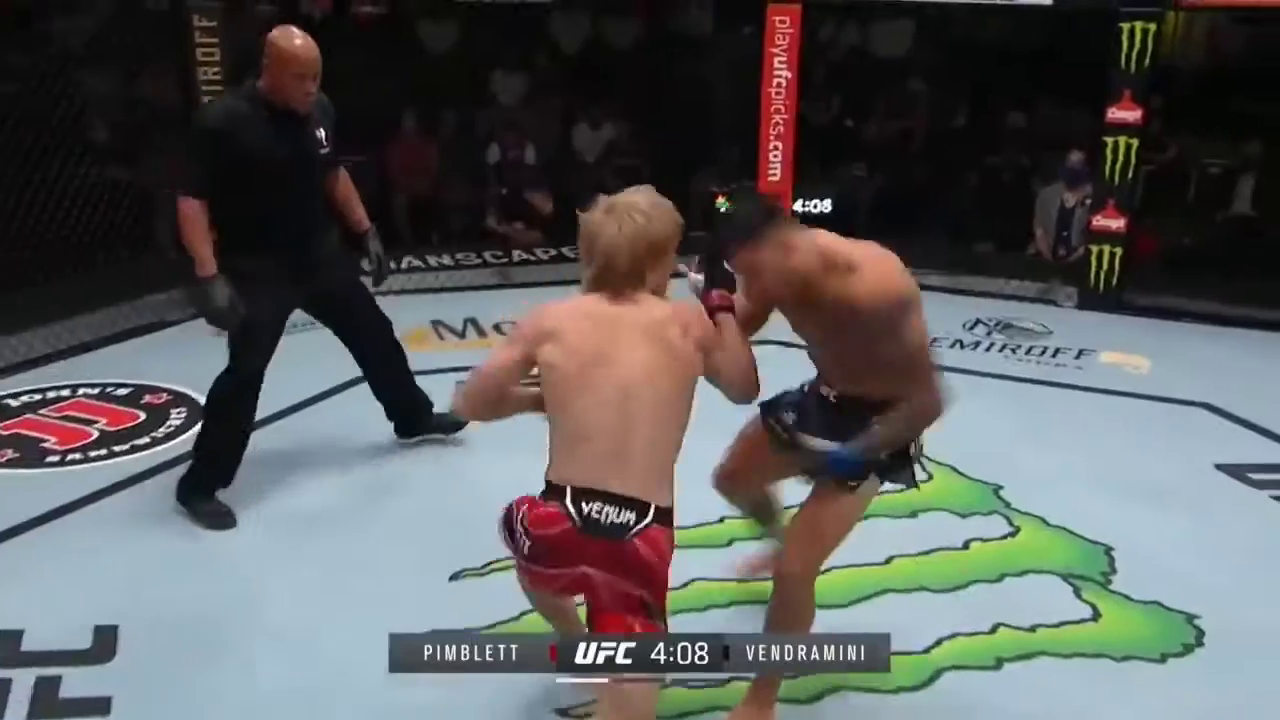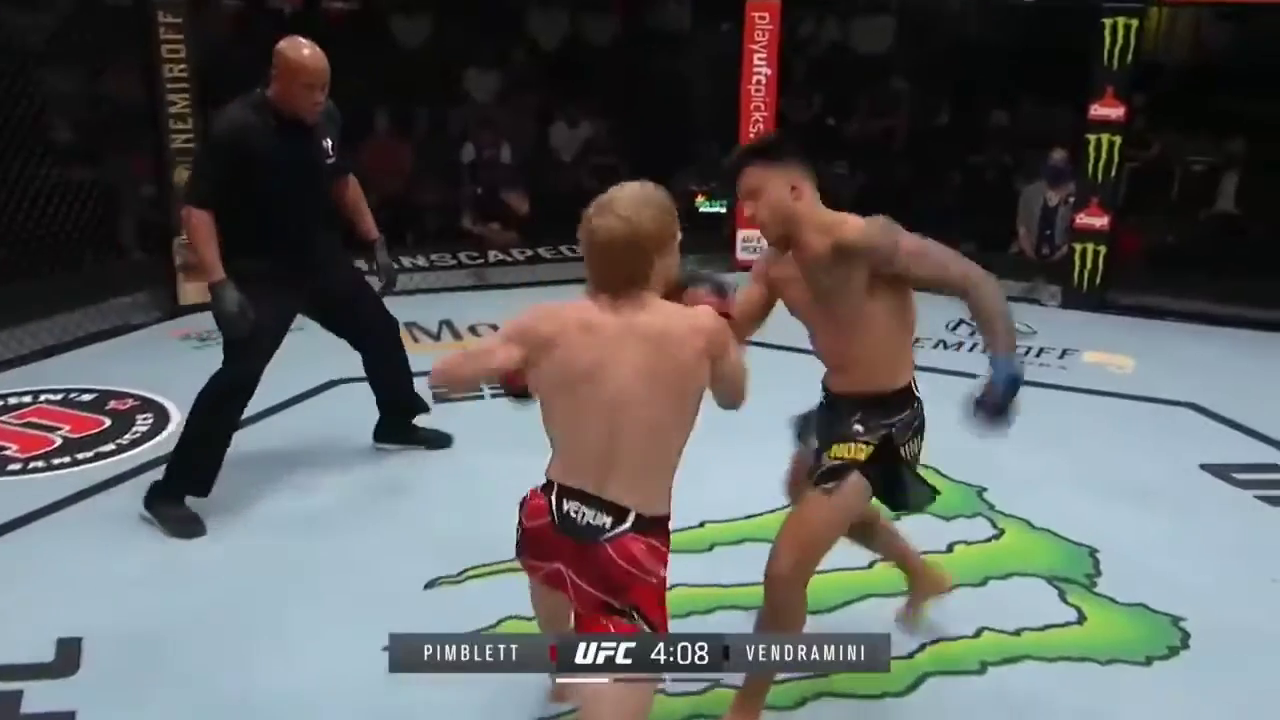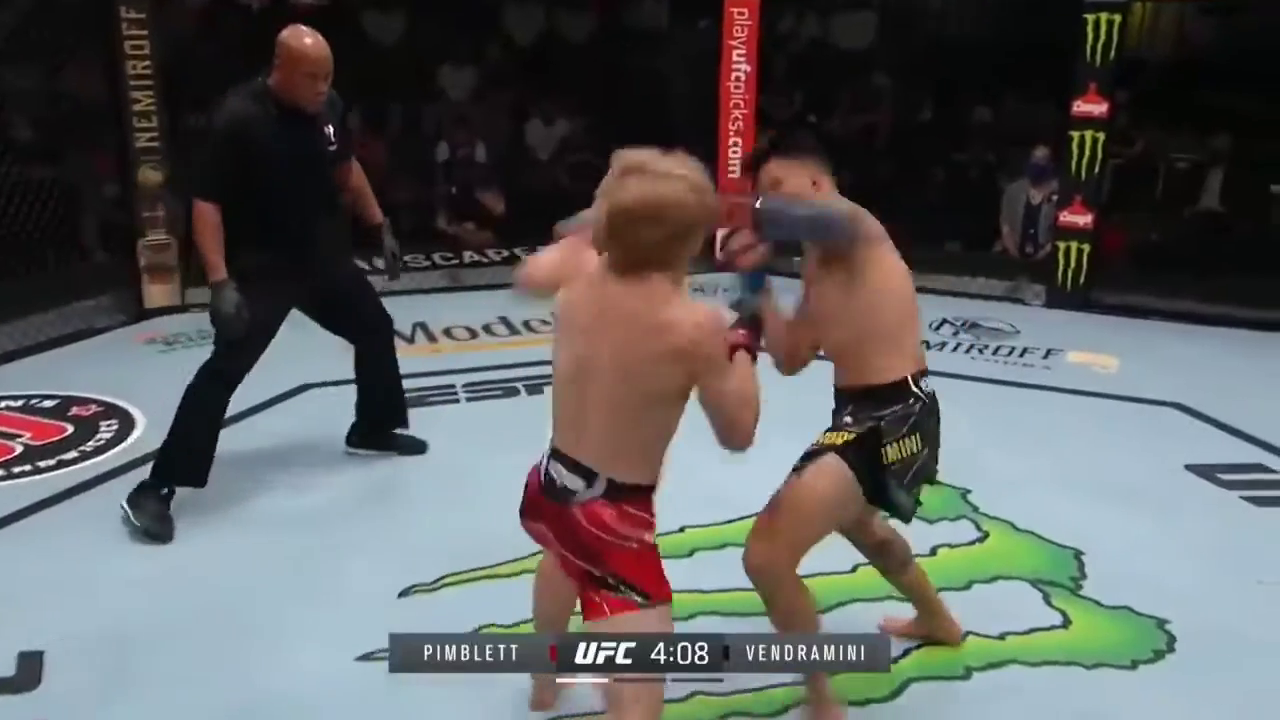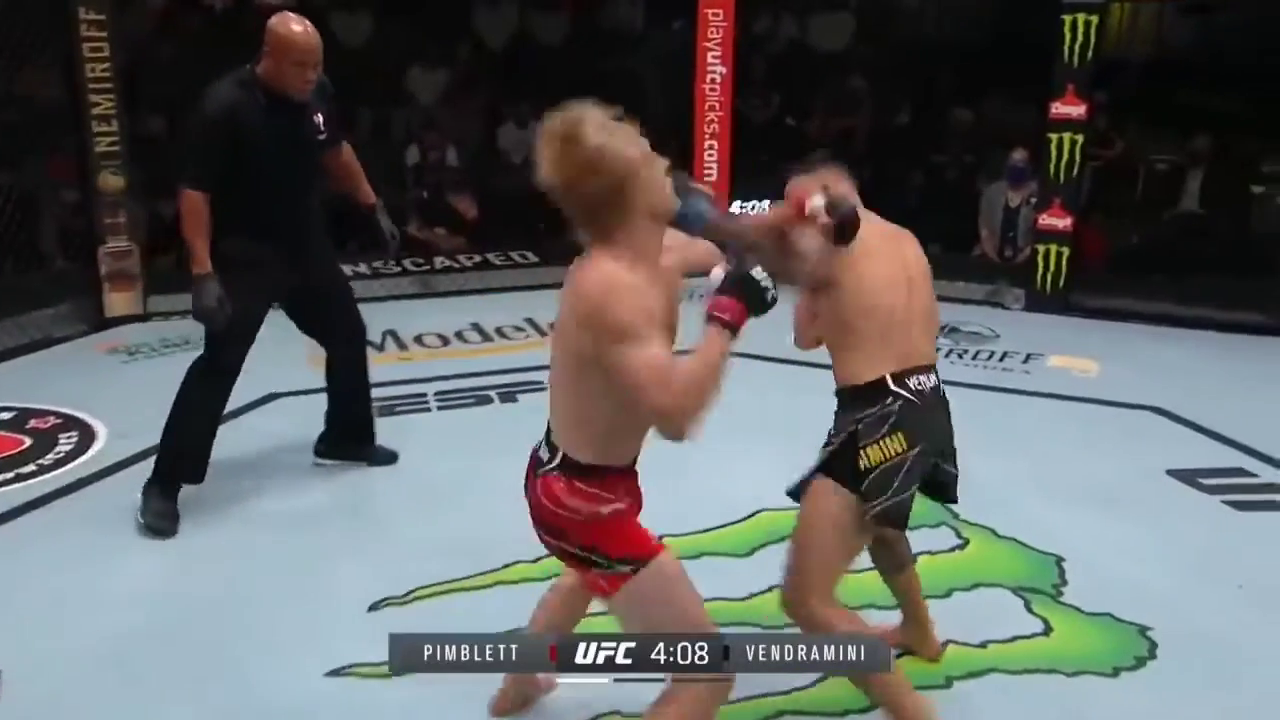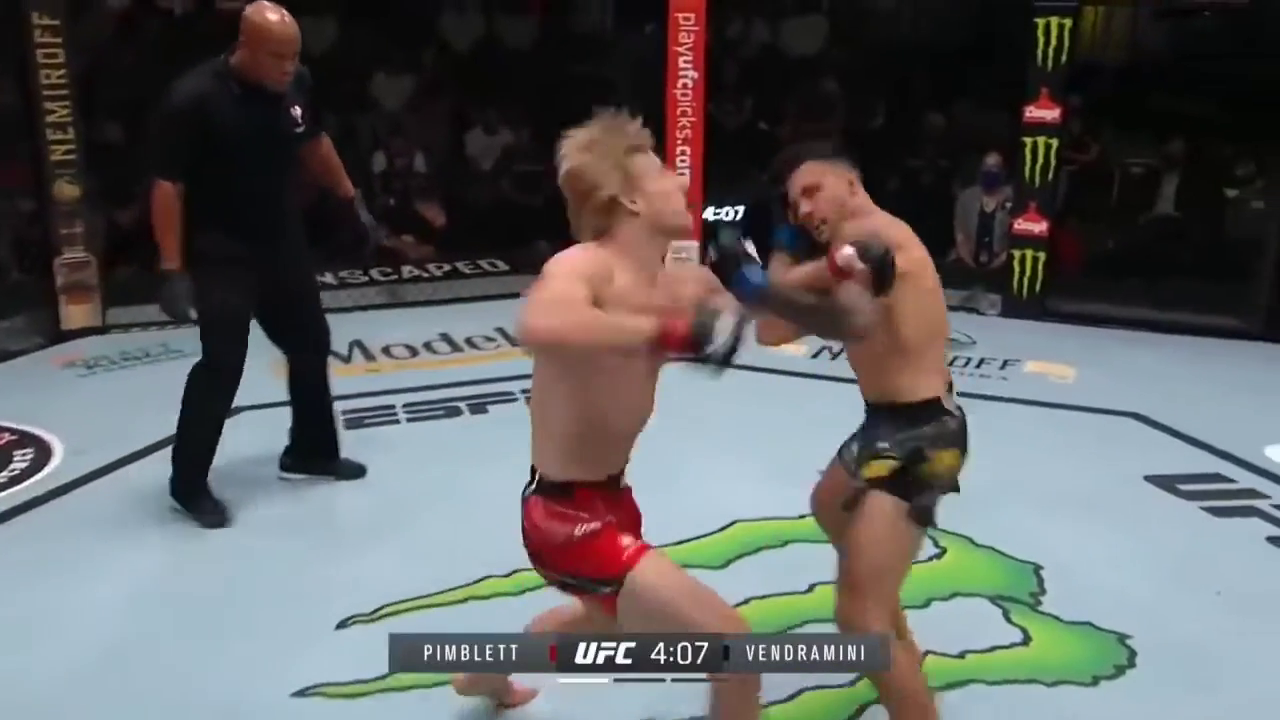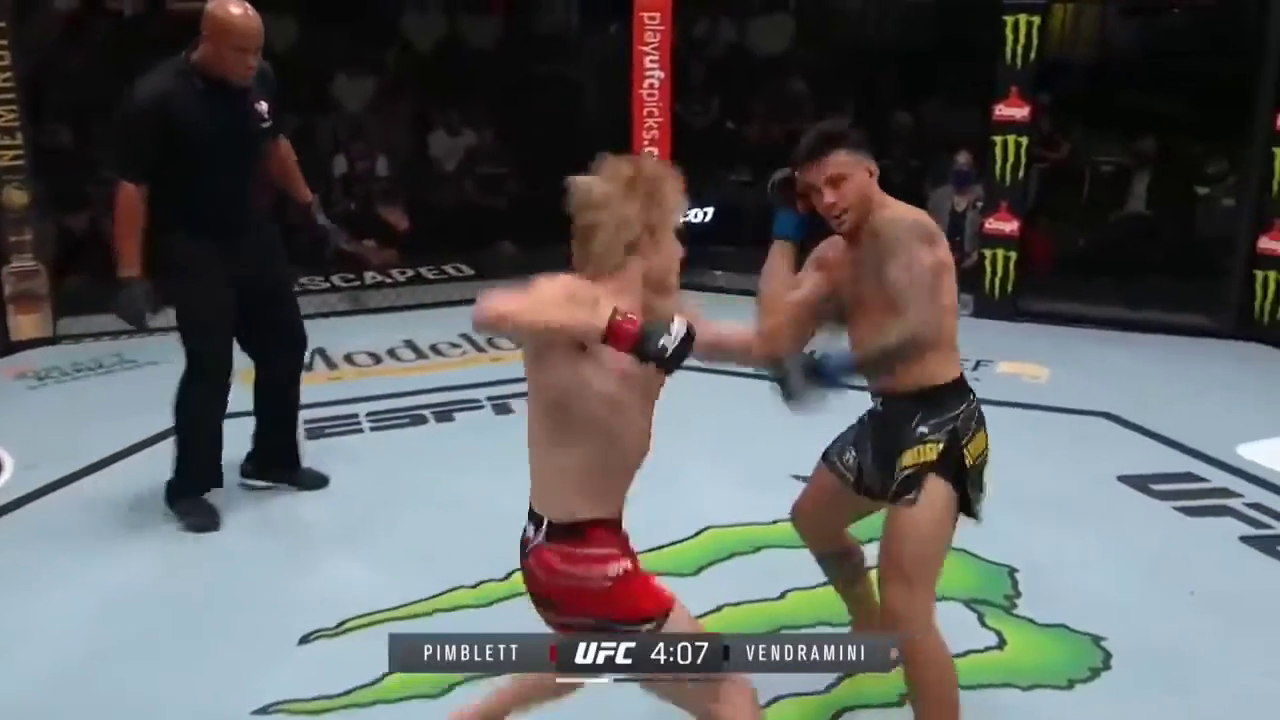
dt=0.2s
person 1, frame 1
left shoulder: (549, 322)
right shoulder: (689, 323)
left elbow: (469, 405)
right elbow: (744, 387)
right wrist: (723, 308)
left hip: (560, 527)
right hip: (640, 543)
person 1, frame 2
left shoulder: (552, 324)
right shoulder: (702, 328)
left elbow: (444, 377)
right elbow: (733, 396)
left wrist: (517, 358)
left hip: (550, 523)
right hip: (631, 549)
person 1, frame 3
left shoulder: (584, 267)
right shoulder: (695, 327)
left elbow: (531, 274)
right elbow: (738, 435)
right wrist: (742, 344)
left hip: (546, 488)
right hip: (614, 518)
left knee: (565, 548)
person 1, frame 4
left shoulder: (656, 250)
right shoulder: (613, 287)
right elbow: (672, 414)
right wrist: (727, 316)
left hip: (558, 476)
right hip: (586, 496)
left knee: (591, 572)
person 1, frame 5
left shoulder: (685, 284)
right shoulder: (580, 266)
right elbow: (540, 328)
right wrist: (668, 333)
left hip: (604, 496)
right hip: (569, 516)
left knee: (609, 611)
person 1, frame 6
left shoulder: (658, 314)
right shoulder: (570, 298)
left elbow: (753, 342)
right elbow: (491, 312)
right wrist: (616, 328)
left hip: (591, 543)
right hip: (577, 556)
person 2, frame 1
left shoulder: (873, 288)
right shoulder: (785, 264)
left elbow: (928, 398)
right elbow: (734, 331)
left wrist: (855, 455)
left hip: (873, 424)
right hip: (824, 400)
left knee: (798, 566)
right knee: (733, 479)
right ankle: (779, 547)
person 2, frame 2
left shoulder: (863, 240)
right shoulder: (778, 263)
left elbow: (974, 281)
right elbow: (728, 334)
left wrist: (1004, 365)
left hip: (884, 420)
right hip: (838, 406)
left knee: (784, 569)
right knee: (809, 497)
right ankle: (923, 575)
person 2, frame 3
left shoulder: (840, 226)
right shoulder: (820, 261)
left elbow: (832, 222)
right elbow: (789, 359)
right wrist: (756, 282)
left hip: (886, 419)
right hip: (868, 411)
left knee: (766, 557)
right knee: (854, 518)
right ankle: (937, 620)
person 2, frame 4
left shoulder: (840, 231)
right shoulder: (899, 242)
right elbow: (810, 334)
left hip: (880, 419)
right hip: (919, 407)
left knee: (806, 600)
right knee: (874, 518)
right ankle: (920, 633)
person 2, frame 5
left shoulder: (867, 238)
right shoulder: (859, 252)
left elbow: (858, 324)
right elbow: (773, 329)
left wrist: (767, 287)
right wrist: (782, 242)
left hip: (918, 434)
right hip: (912, 425)
left knee: (859, 616)
right knee: (830, 508)
right ankle: (896, 640)
person 2, frame 6
left shoulder: (903, 229)
right shoulder: (832, 255)
left elbow: (922, 331)
right elbow: (774, 337)
left wrist: (830, 369)
left hip: (938, 423)
right hip: (887, 418)
left knee: (904, 609)
right knee: (812, 520)
right ankle: (870, 634)
person 3, frame 1
left shoulder: (319, 110)
right shoulder: (224, 120)
right elbow: (192, 201)
left wrist: (366, 231)
right wrist: (210, 277)
left hip: (317, 252)
right hip: (254, 266)
left knee: (373, 331)
right knee: (245, 371)
left ankle: (413, 417)
right ankle: (199, 485)
person 3, frame 2
left shoulder: (325, 118)
right shoulder: (235, 129)
left elbow: (341, 180)
right elbow: (198, 210)
left wrist: (374, 241)
right wrist: (220, 284)
left hip: (319, 259)
right hip: (259, 273)
left knee: (381, 332)
right knee: (237, 377)
left ankle: (398, 424)
right ankle: (170, 492)
person 3, frame 3
left shoulder: (328, 107)
right shoulder: (239, 119)
left elbow: (345, 167)
right elbow: (207, 204)
left wrist: (380, 226)
right wrist: (221, 283)
left hip: (319, 252)
right hip: (260, 265)
left knee: (375, 329)
right knee: (225, 369)
left ankle: (375, 428)
right ankle: (156, 489)
person 3, frame 4
left shoulder: (317, 92)
right shoulder: (225, 106)
left elbow: (335, 150)
right elbow: (195, 193)
left wrist: (373, 206)
right wrist: (204, 275)
left hip: (304, 246)
right hip: (244, 256)
left knee: (348, 336)
right knee: (219, 363)
left ankle: (346, 437)
right ankle: (164, 484)
person 3, frame 5
left shoulder: (295, 84)
right shoulder: (195, 97)
left elbow: (312, 141)
right elbow: (168, 186)
left wrist: (351, 199)
right wrist: (173, 270)
left hip: (280, 243)
right hip: (220, 254)
left knee: (311, 345)
right knee: (221, 363)
left ankle: (310, 452)
right ankle: (190, 483)
person 3, frame 6
left shoulder: (258, 80)
right shoulder: (158, 95)
right elbow: (133, 188)
left wrist: (310, 205)
right wrist: (131, 275)
left hip: (251, 242)
right hip: (192, 254)
left knee: (285, 348)
right knee: (209, 367)
left ankle: (272, 459)
right ankle: (188, 489)
